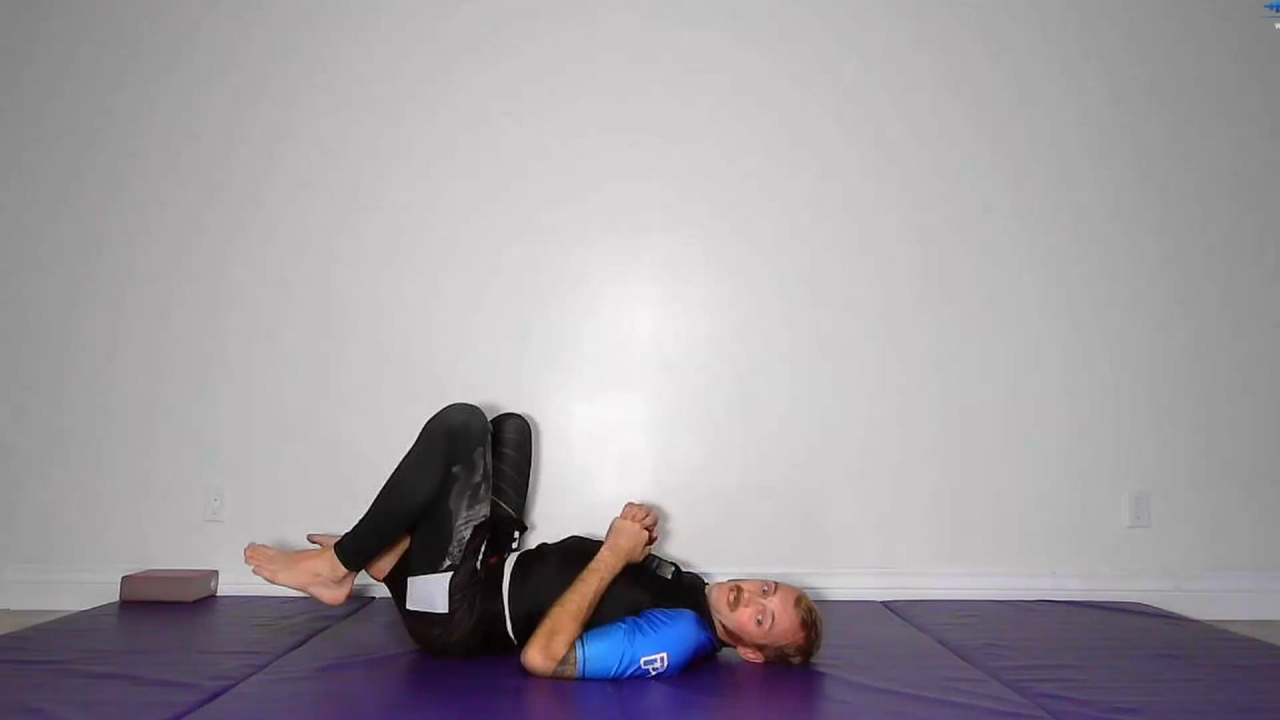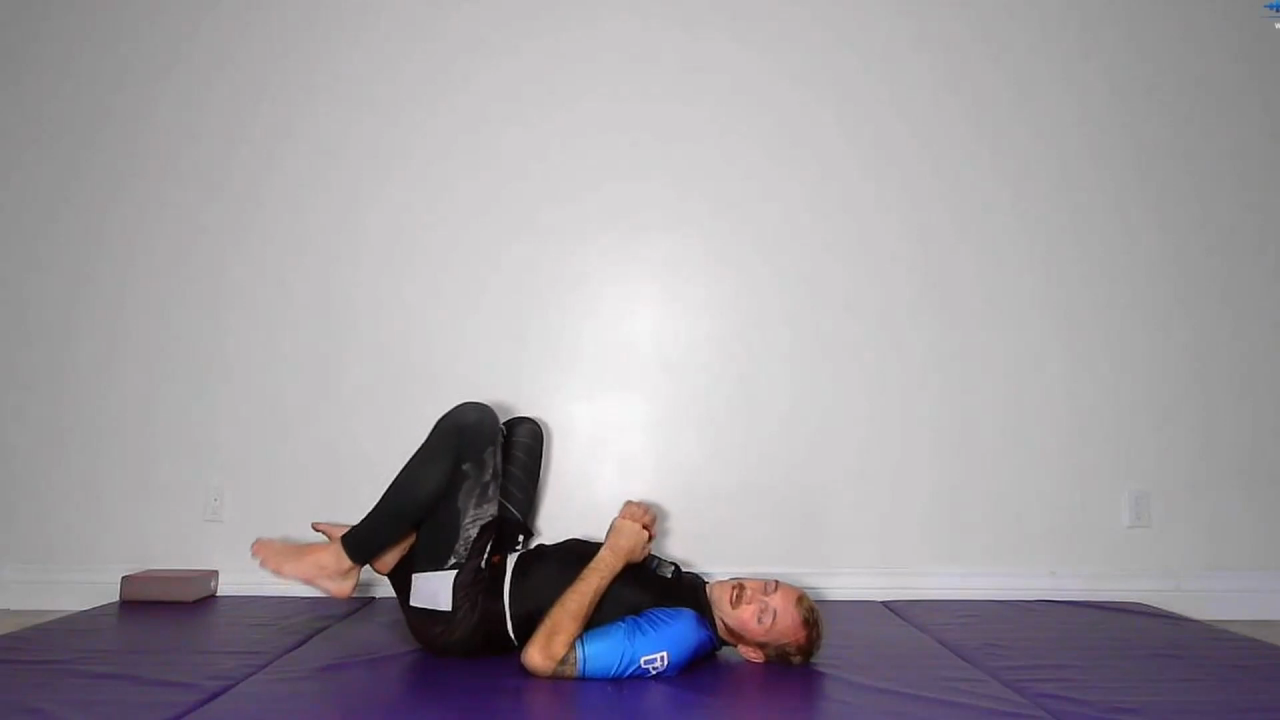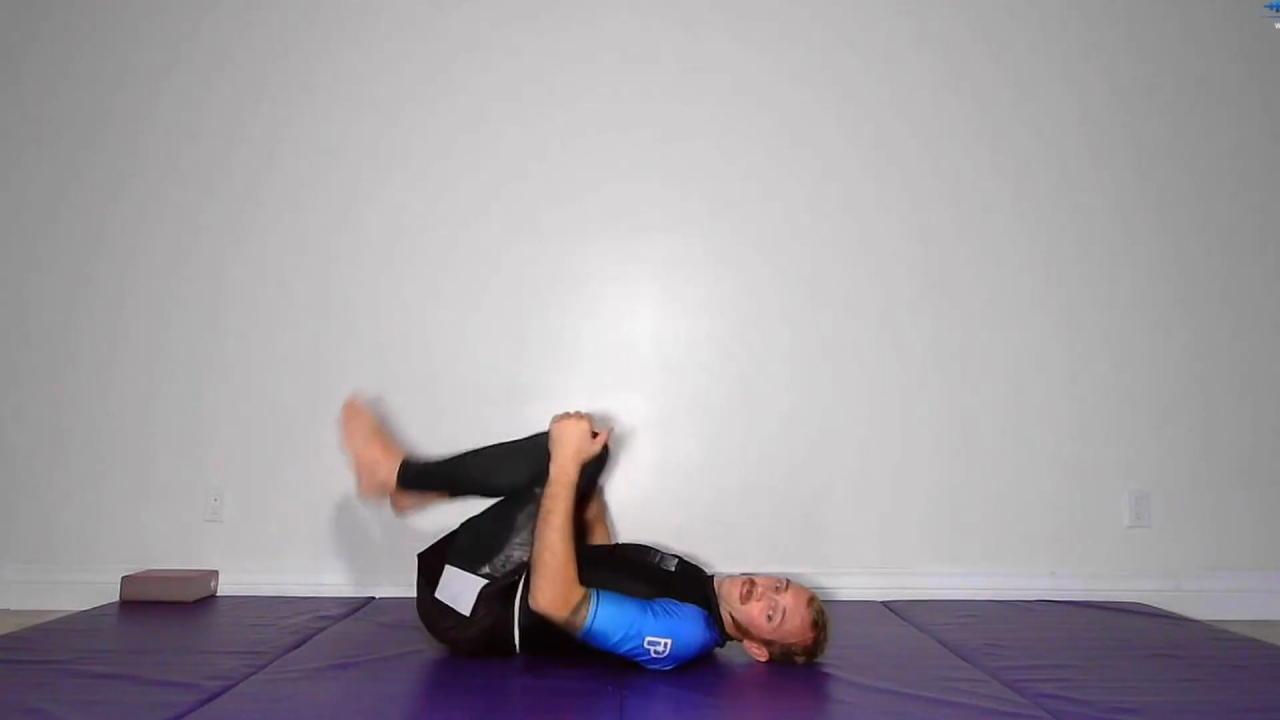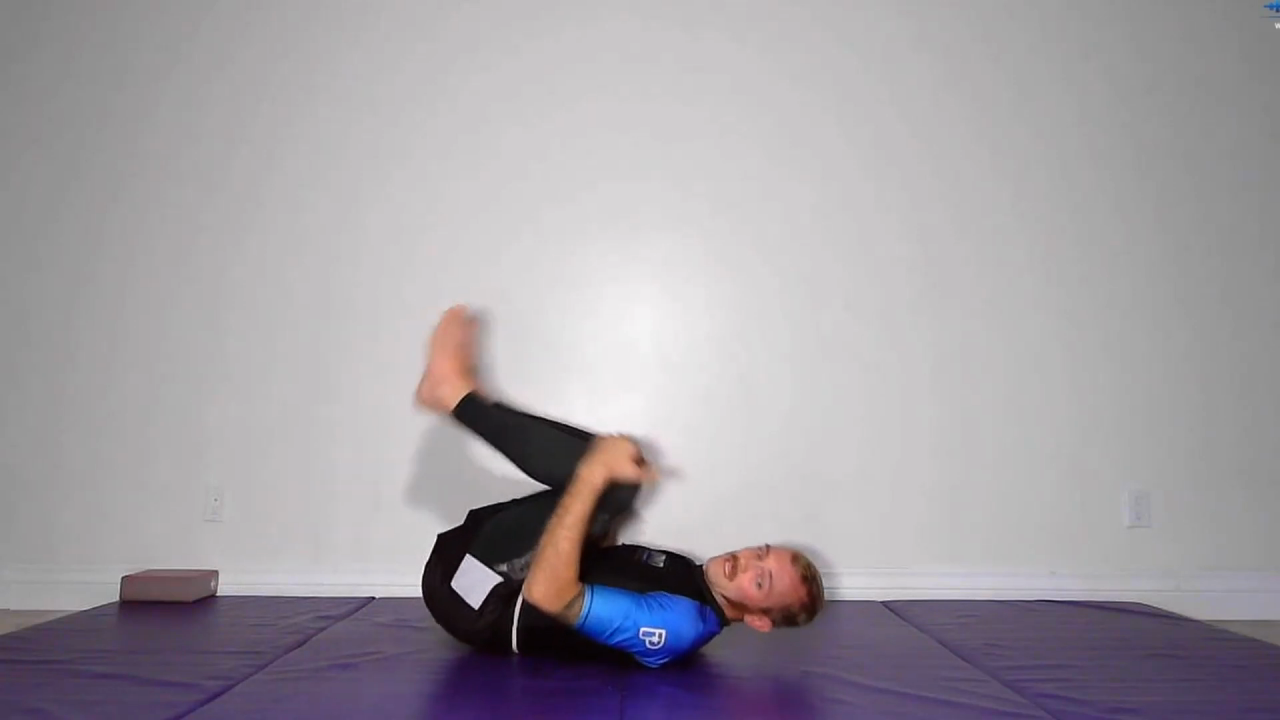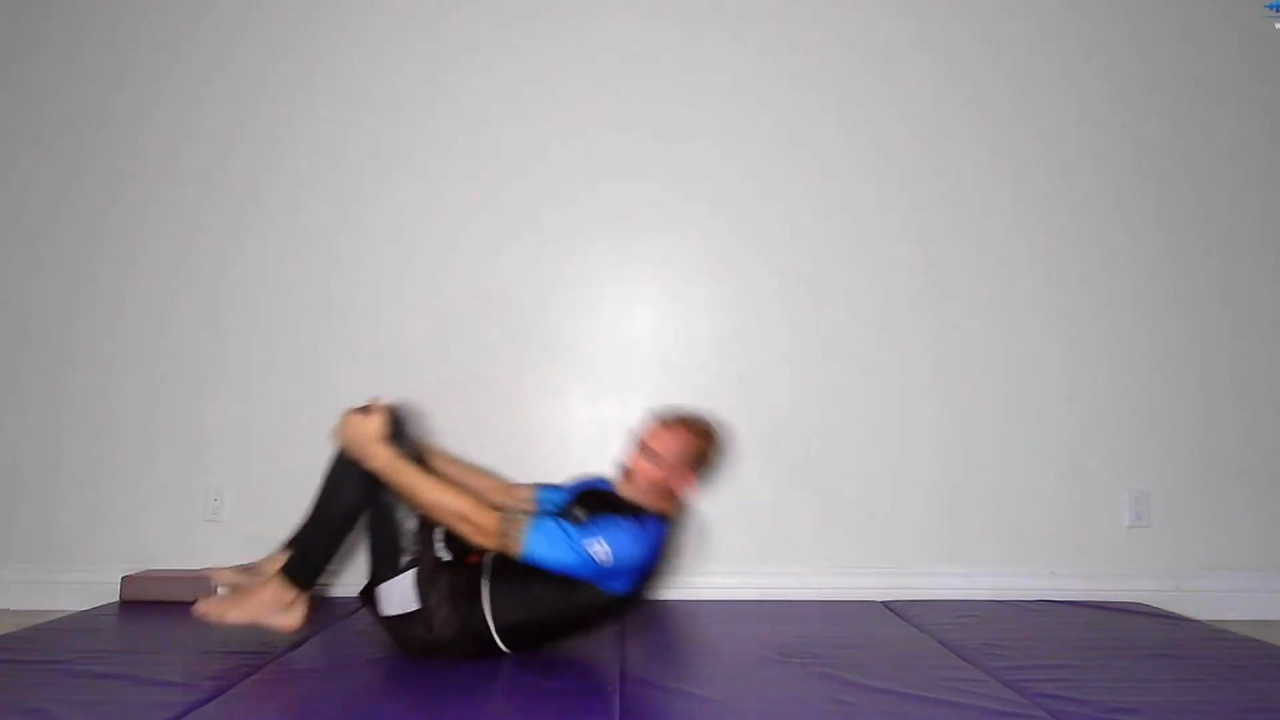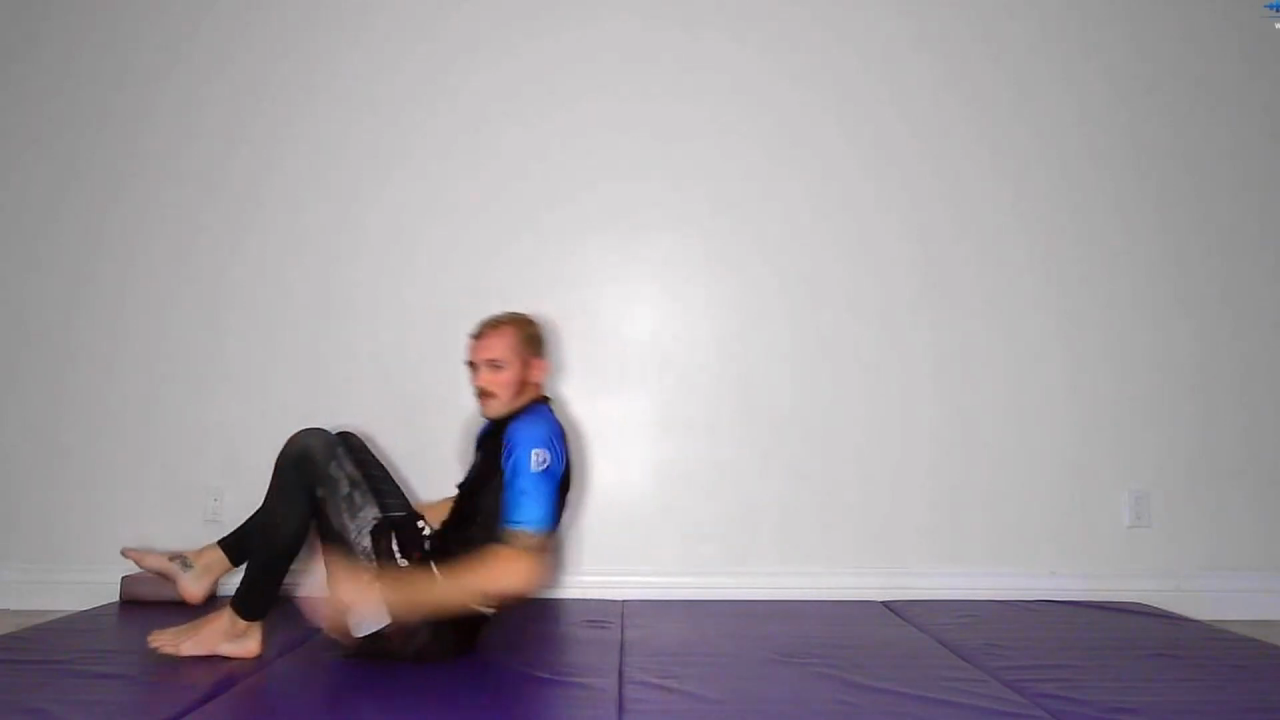
dt=0.5s
person 1, frame 1
left shoulder: (675, 643)
right shoulder: (693, 591)
left elbow: (541, 656)
left wrist: (614, 554)
right wrist: (632, 537)
left hip: (457, 611)
right hip: (496, 569)
left knee: (461, 426)
right knee: (509, 427)
left ankle: (337, 565)
right ankle: (394, 550)
person 1, frame 2
left shoulder: (679, 641)
right shoulder: (693, 590)
left elbow: (542, 658)
left wrist: (614, 555)
right wrist: (630, 539)
left hip: (458, 611)
right hip: (502, 568)
left knee: (473, 424)
right knee: (522, 430)
left ankle: (345, 558)
right ankle: (396, 546)
person 1, frame 3
left shoulder: (682, 637)
right shoulder: (698, 584)
left elbow: (554, 601)
right elbow: (603, 554)
left wrist: (565, 467)
right wrist: (580, 465)
left hip: (472, 616)
right hip: (504, 583)
left knee: (564, 452)
left ankle: (399, 476)
right ankle: (422, 485)
person 1, frame 4
left shoulder: (677, 628)
right shoulder: (687, 576)
left elbow: (545, 594)
right elbow: (599, 555)
left wrist: (591, 477)
right wrist: (605, 473)
left hip: (473, 603)
left knee: (602, 482)
left ankle: (458, 396)
right ankle: (466, 400)
person 1, frame 5
left shoulder: (628, 541)
right shoulder: (605, 495)
left elbow: (485, 529)
right elbow: (509, 495)
left wrist: (376, 454)
right wrist: (410, 451)
left hip: (449, 619)
right hip: (473, 585)
left knee: (368, 440)
right knee: (383, 435)
left ankle: (283, 588)
right ankle: (284, 570)
person 1, frame 6
left shoulder: (532, 436)
right shoulder: (507, 428)
left elbow: (523, 570)
left wrist: (383, 590)
left hip: (424, 623)
right hip: (425, 580)
left knee: (310, 451)
right knee: (338, 447)
left ankle: (241, 625)
right ankle: (213, 562)
